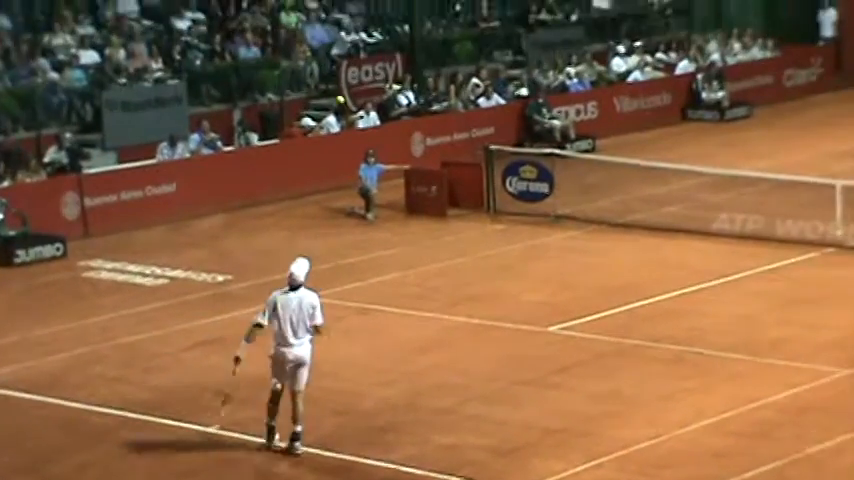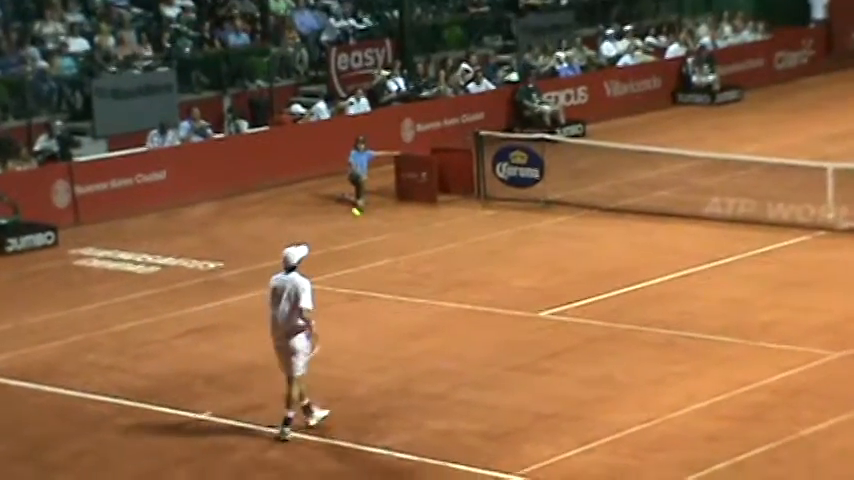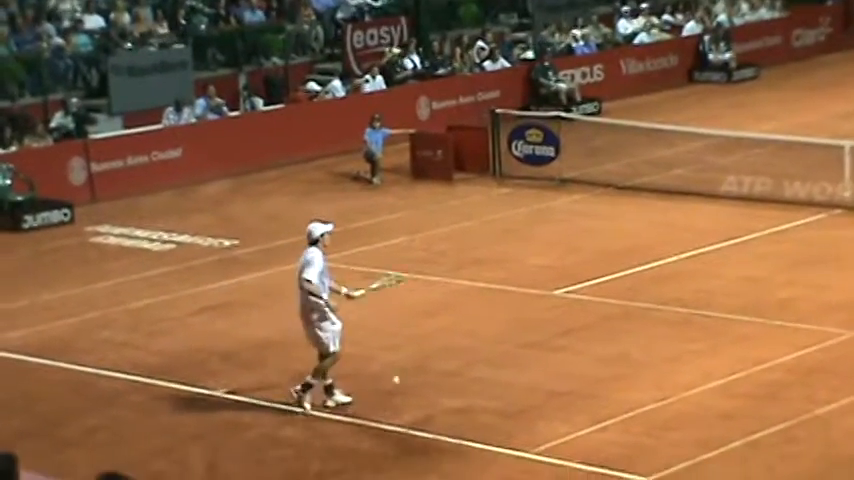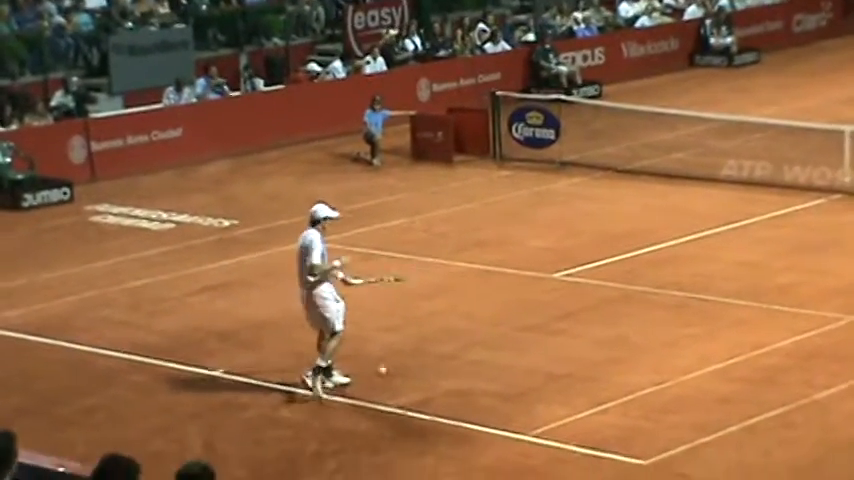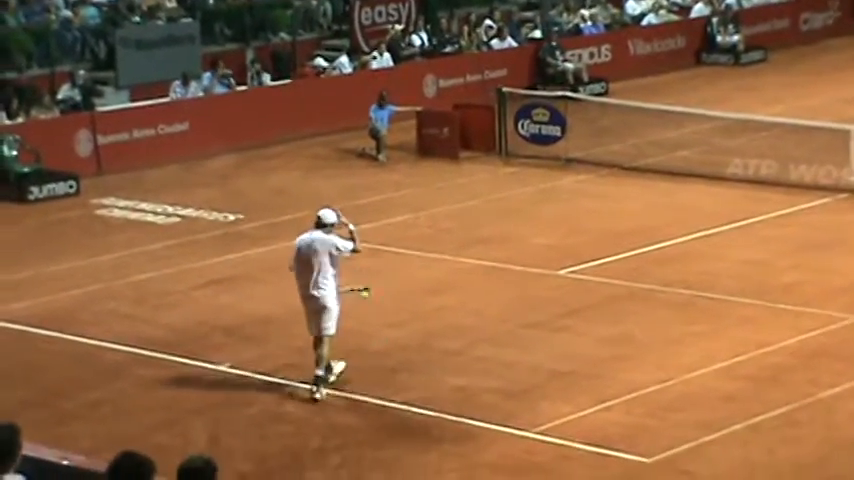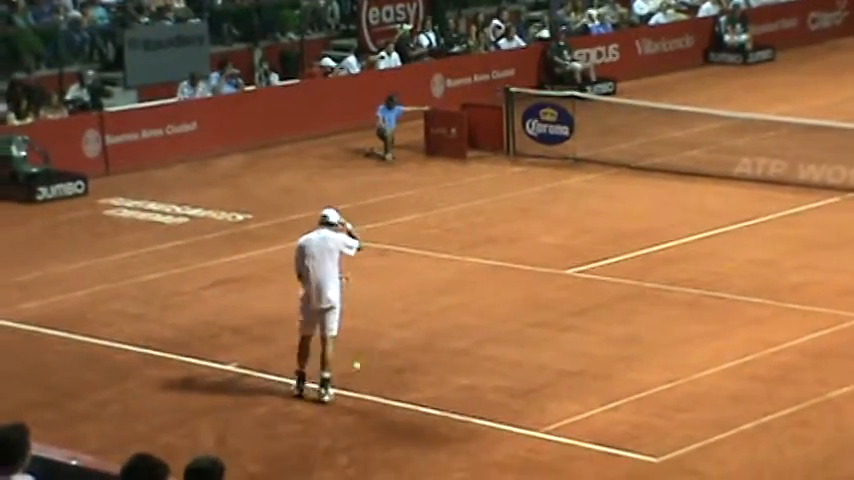
dt=0.3s
person 1, frame 1
left shoulder: (276, 298)
right shoulder: (311, 298)
left elbow: (258, 325)
right elbow: (318, 328)
left wrist: (241, 349)
right wrist: (317, 329)
left hip: (282, 352)
right hip: (302, 352)
left knee: (276, 392)
right knee: (297, 394)
left ankle: (270, 436)
right ankle: (295, 440)
person 1, frame 2
left shoulder: (275, 281)
right shoulder: (302, 283)
right elbow: (304, 313)
right wrist: (312, 334)
left hip: (279, 336)
right hip: (295, 337)
left knee: (294, 377)
right knee: (295, 380)
left ankle: (310, 412)
right ankle: (286, 427)
person 1, frame 3
left shoulder: (314, 256)
right shoulder: (314, 257)
left elbow: (326, 282)
right elbow: (304, 283)
left wrist: (346, 291)
right wrist: (326, 300)
left hip: (315, 312)
right hip: (318, 314)
left knee: (324, 353)
right knee: (333, 354)
left ankle: (330, 393)
right ankle: (303, 389)
person 1, frame 4
left shoulder: (310, 236)
right shoulder: (314, 239)
right elbow: (316, 269)
left wrist: (342, 277)
right wrist: (337, 264)
left hip: (313, 294)
right hip: (321, 293)
left knee: (324, 333)
right knee: (337, 334)
left ankle: (328, 374)
right ankle: (315, 373)
person 1, frame 5
left shoulder: (300, 241)
right shoulder: (328, 241)
left elbow: (294, 269)
right elbow: (356, 248)
right wrist: (350, 226)
left hip: (307, 297)
right hip: (326, 296)
left knee: (317, 335)
right knee: (325, 339)
left ankle: (328, 370)
right ankle: (317, 385)
person 1, frame 6
left shoulder: (303, 242)
right shoulder: (337, 239)
left elbow: (299, 275)
right elbow: (358, 245)
right wrist: (347, 226)
left hip: (309, 298)
right hip: (330, 298)
left knee: (305, 338)
right knee: (327, 341)
left ankle: (300, 382)
right ankle: (324, 387)
